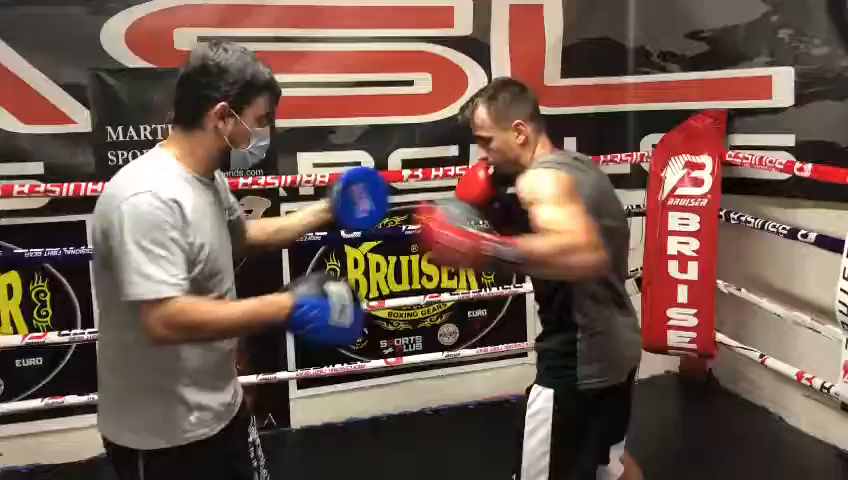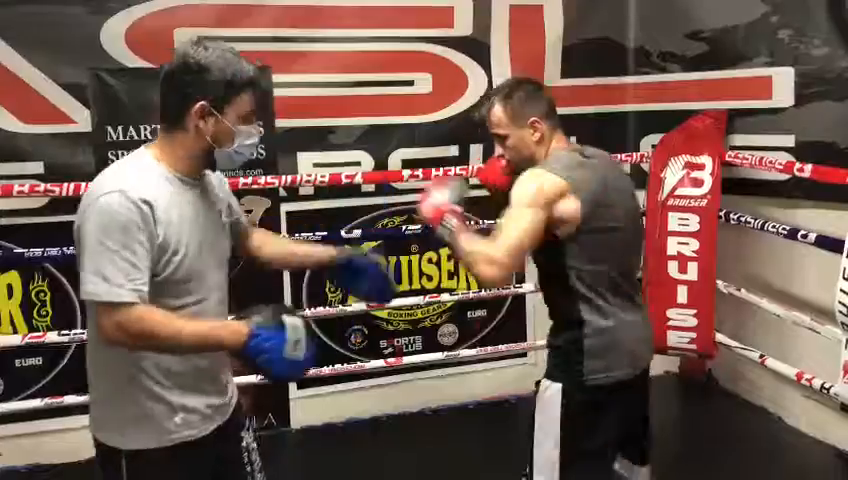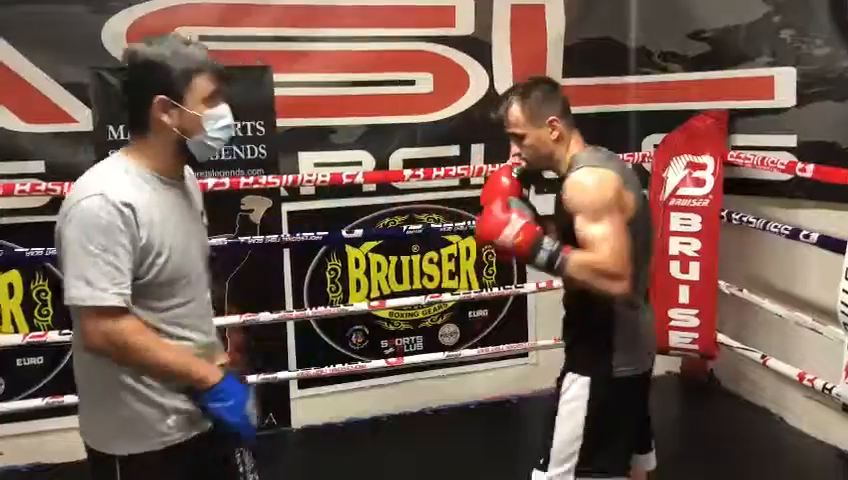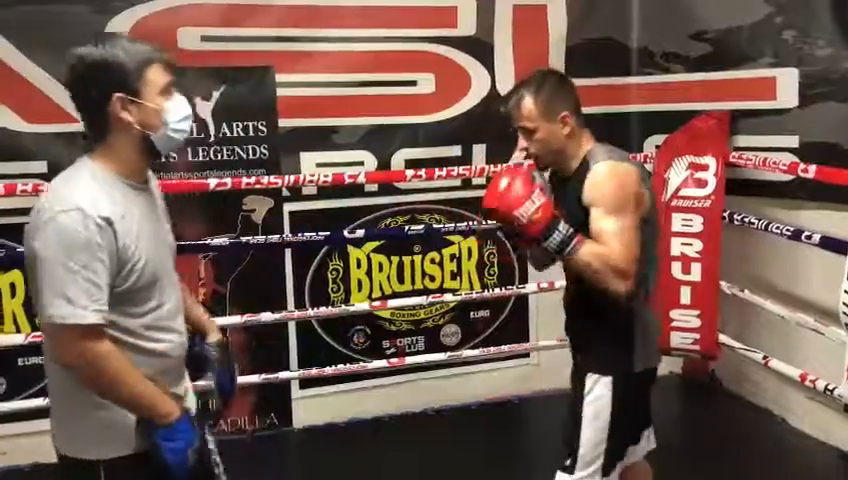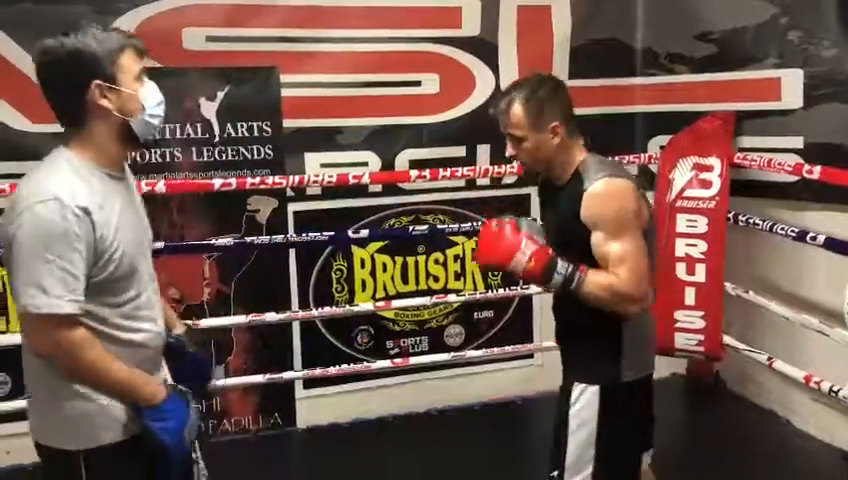
dt=0.2s
person 1, frame 1
left shoulder: (209, 180)
right shoulder: (147, 199)
left elbow: (243, 232)
right elbow: (164, 320)
left wrist: (332, 207)
right wrist: (289, 306)
left hip: (221, 406)
right hip: (160, 430)
person 1, frame 2
left shoulder: (208, 181)
right shoulder: (122, 200)
left elbow: (248, 240)
right elbow: (119, 323)
left wrist: (338, 259)
right wrist: (243, 335)
left hip: (215, 407)
right hip: (150, 429)
person 1, frame 3
left shoulder: (183, 181)
right shoulder: (103, 202)
right elbow: (102, 329)
left wrist: (216, 364)
right wrist: (209, 375)
left hip: (198, 410)
right hip: (139, 435)
person 1, frame 4
left shoulder: (141, 181)
right shoulder: (77, 215)
right elbow: (76, 347)
left wrist: (209, 334)
right wrist: (166, 414)
left hip: (167, 409)
right hip: (113, 438)
person 1, frame 5
left shoulder: (115, 172)
right shoulder: (55, 203)
right elbow: (52, 335)
left wrist: (175, 333)
right wrist: (154, 394)
left hip: (140, 402)
right hip: (93, 427)
person 2, frame 1
left shoulder: (543, 181)
right shoulder: (580, 168)
left elbow: (583, 254)
left wrist: (493, 247)
right wrist: (484, 203)
left hip: (582, 358)
right hip: (616, 344)
person 2, frame 2
left shoulder: (541, 182)
right shoulder: (603, 164)
left elbow: (493, 269)
left wrist: (444, 217)
right wrist: (509, 187)
left hip: (587, 356)
right hip: (629, 342)
person 2, frame 3
left shoulder: (590, 179)
right shoulder: (585, 172)
left elbow: (614, 279)
right elbow: (568, 255)
left wrist: (532, 242)
right wrist: (513, 221)
left hip: (605, 352)
right hip: (622, 345)
person 2, frame 4
left shoulder: (610, 175)
right shoulder: (558, 174)
left elbow: (619, 275)
right elbow: (542, 256)
left wrist: (545, 223)
right wrist: (517, 218)
left hip: (616, 349)
right hip: (599, 341)
person 2, frame 5
left shoulder: (605, 190)
right shoulder: (553, 179)
left elbow: (633, 296)
left wrist: (545, 267)
right wrist: (513, 252)
left hip: (608, 360)
right hip: (603, 353)
